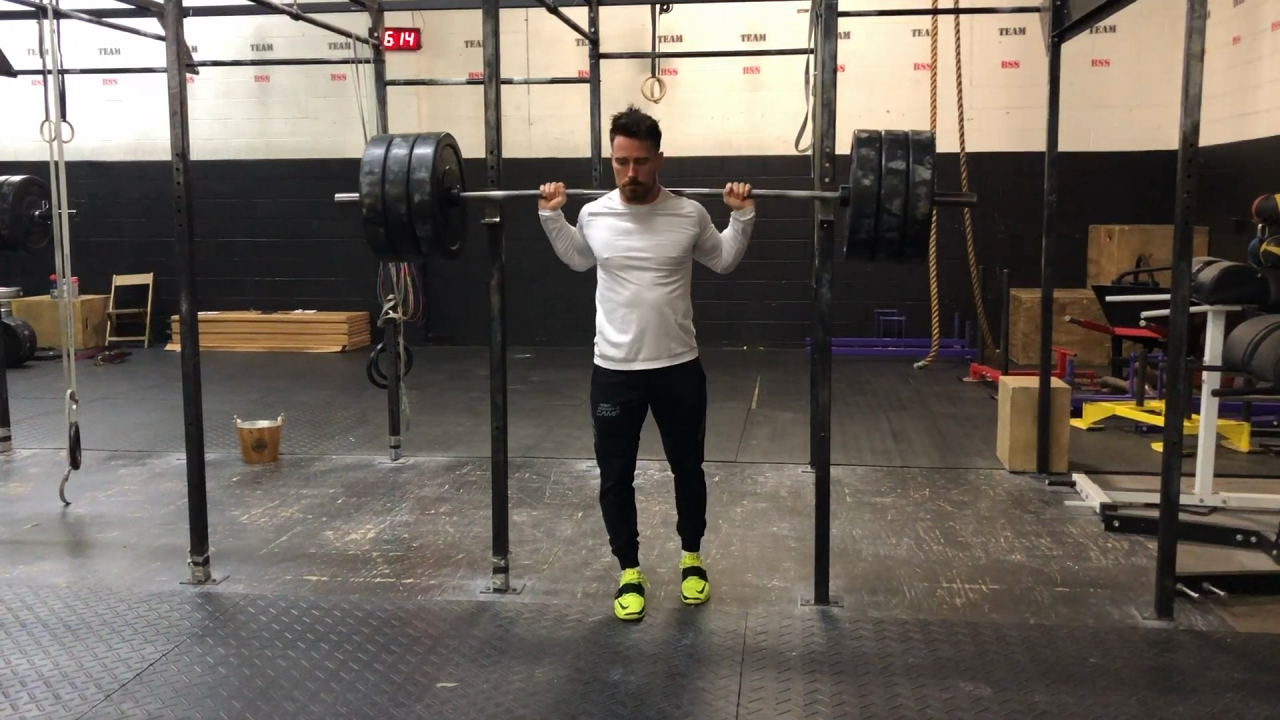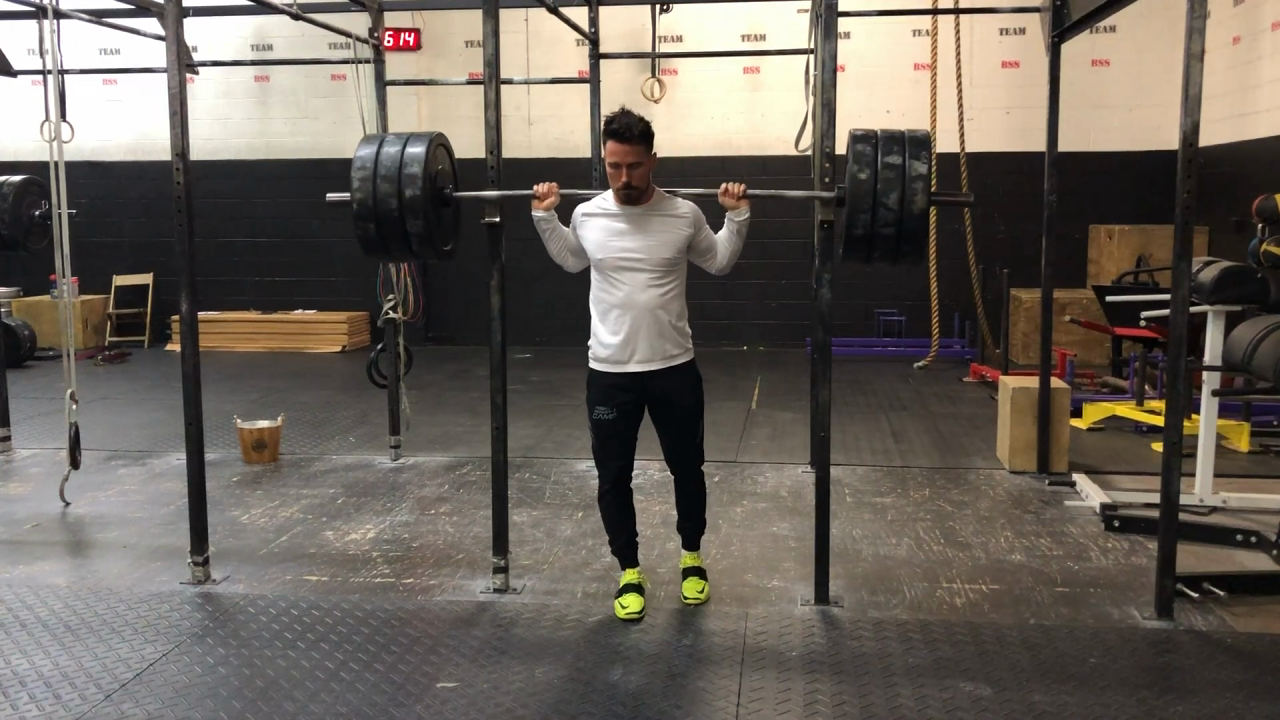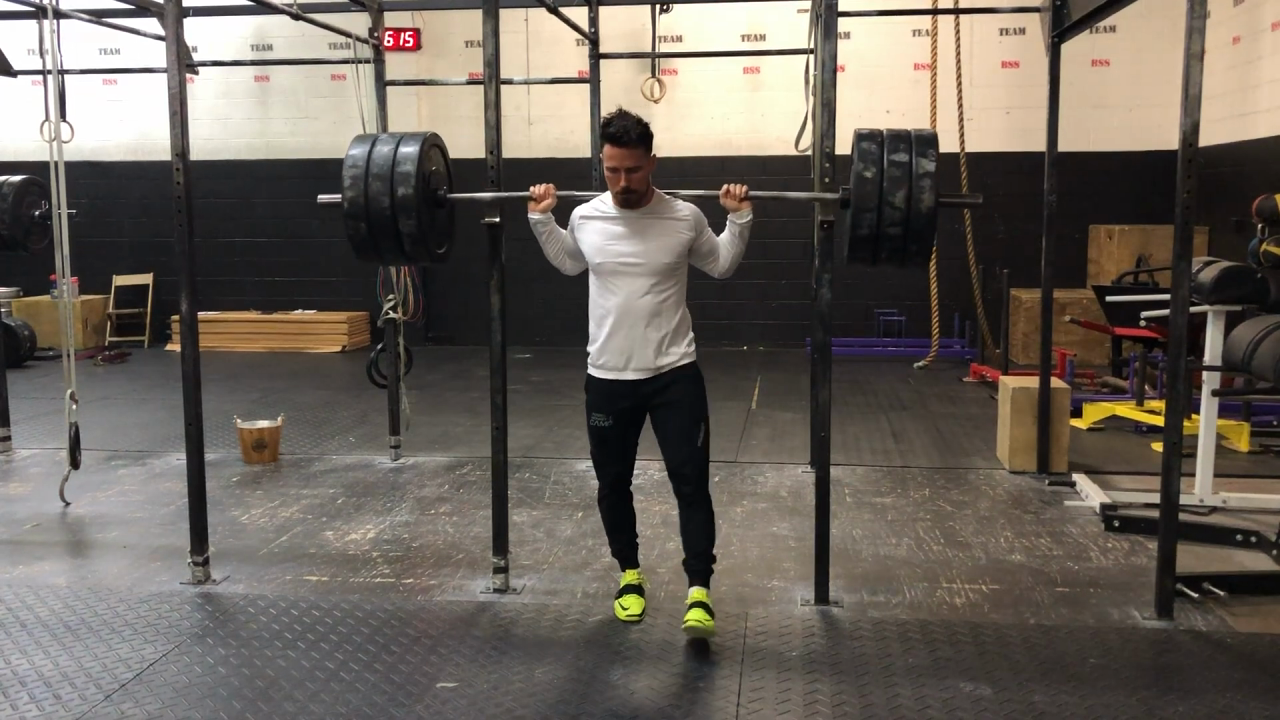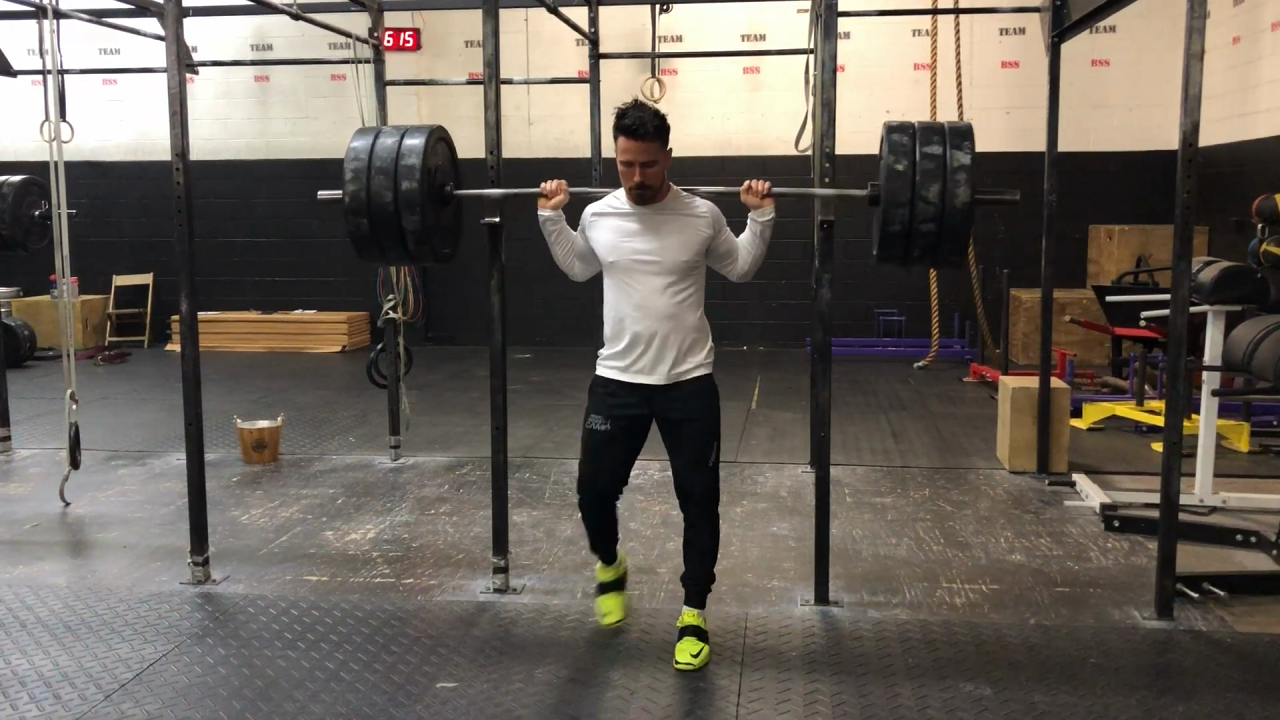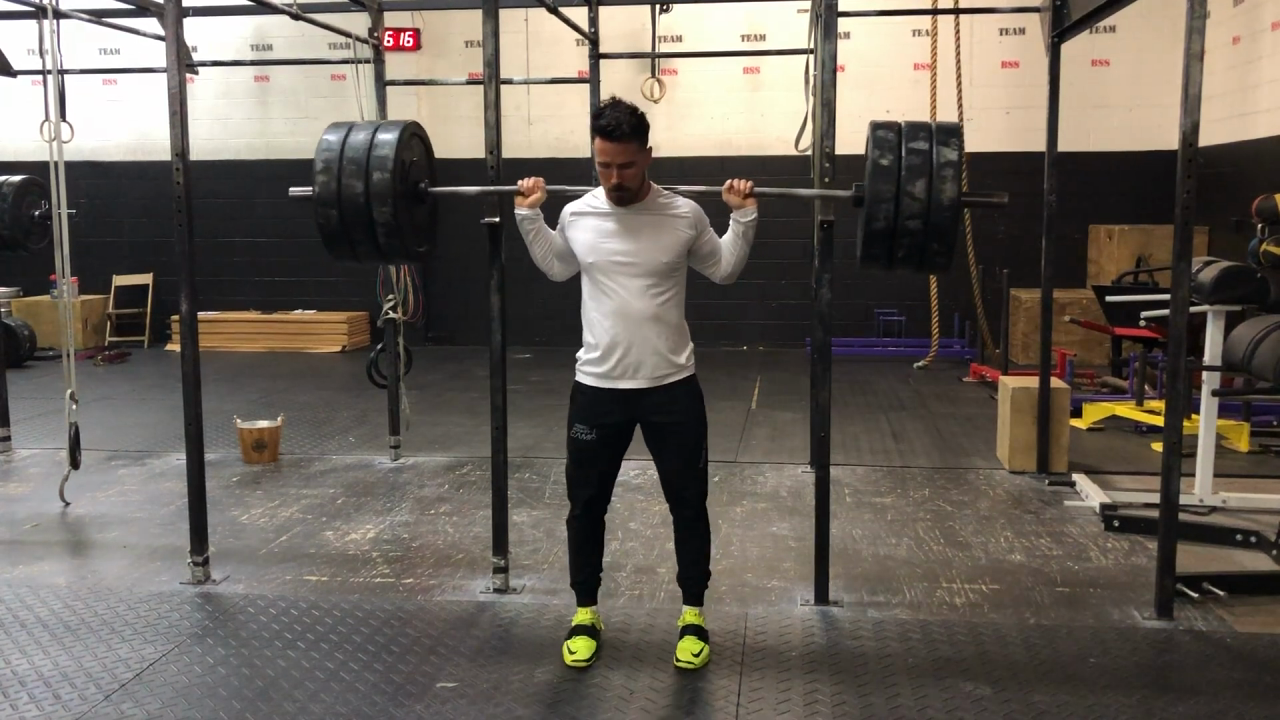
dt=0.5s
person 1, frame 1
left shoulder: (690, 214)
right shoulder: (593, 214)
left elbow: (723, 260)
right elbow: (577, 258)
left wrist: (742, 215)
right wrist: (551, 215)
left hip: (678, 367)
right hip: (614, 370)
left knee: (687, 468)
right knee: (615, 476)
left ankle: (691, 558)
right ankle: (629, 572)
person 1, frame 2
left shoulder: (684, 215)
right shoulder: (586, 215)
left elbow: (720, 262)
right elbow: (570, 260)
left wrist: (737, 215)
right wrist: (544, 215)
left hip: (674, 368)
right hip: (609, 371)
left knee: (687, 469)
right knee: (613, 478)
left ankle: (692, 556)
right ankle: (630, 573)
person 1, frame 3
left shoulder: (685, 217)
right shoulder: (584, 216)
left elbow: (721, 265)
right elbow: (569, 263)
left wrist: (739, 217)
right wrist: (541, 218)
left hip: (674, 372)
right hip: (608, 376)
left knee: (691, 481)
right knee: (613, 483)
left ankle: (698, 595)
right ankle: (630, 574)
person 1, frame 4
left shoulder: (703, 215)
right shoulder: (597, 215)
left elbow: (740, 268)
right elbow: (577, 267)
left wrist: (760, 215)
right wrist: (551, 216)
left hip: (688, 381)
right hip: (617, 379)
left knee: (698, 501)
right knee: (595, 491)
left ankle: (694, 614)
right ankle: (610, 567)
person 1, frame 5
left shoulder: (685, 215)
right shoulder: (575, 214)
left elbow: (724, 270)
right elbow: (557, 267)
left wrist: (744, 216)
right wrist: (528, 215)
left hip: (671, 386)
right hip: (597, 386)
left knee: (688, 504)
right knee: (586, 505)
left ankle: (693, 614)
right ankle: (585, 613)
